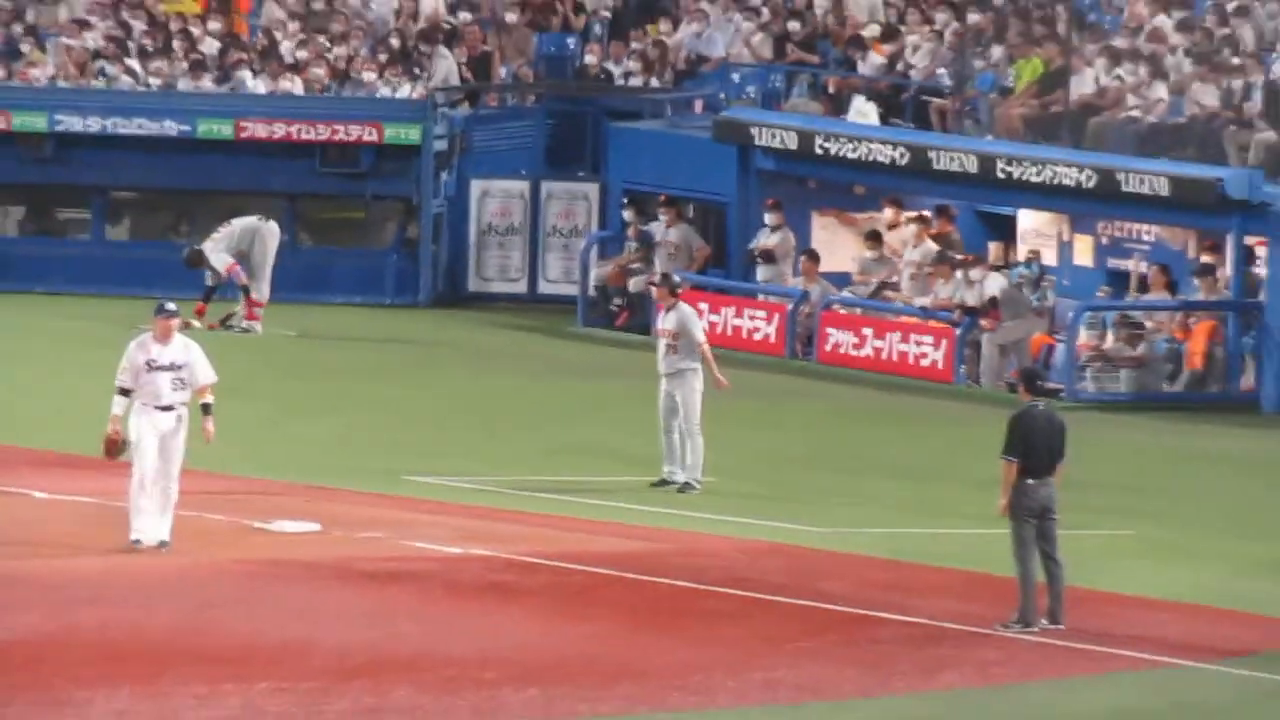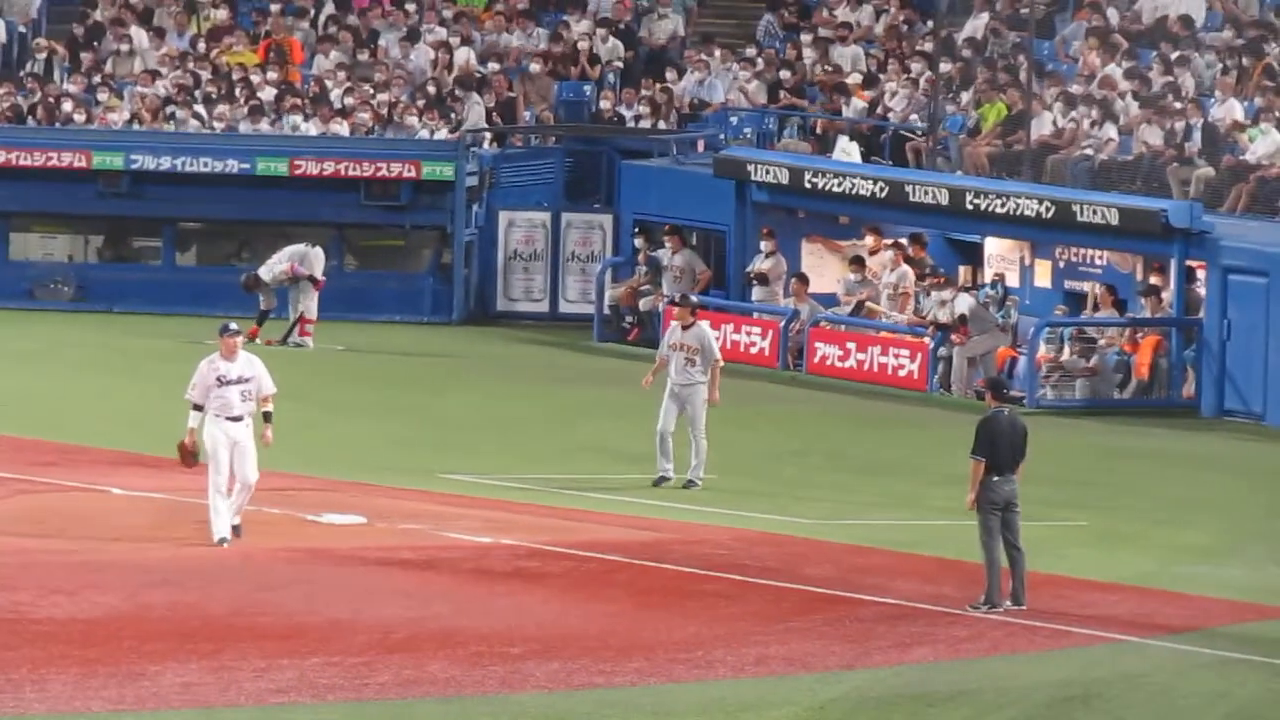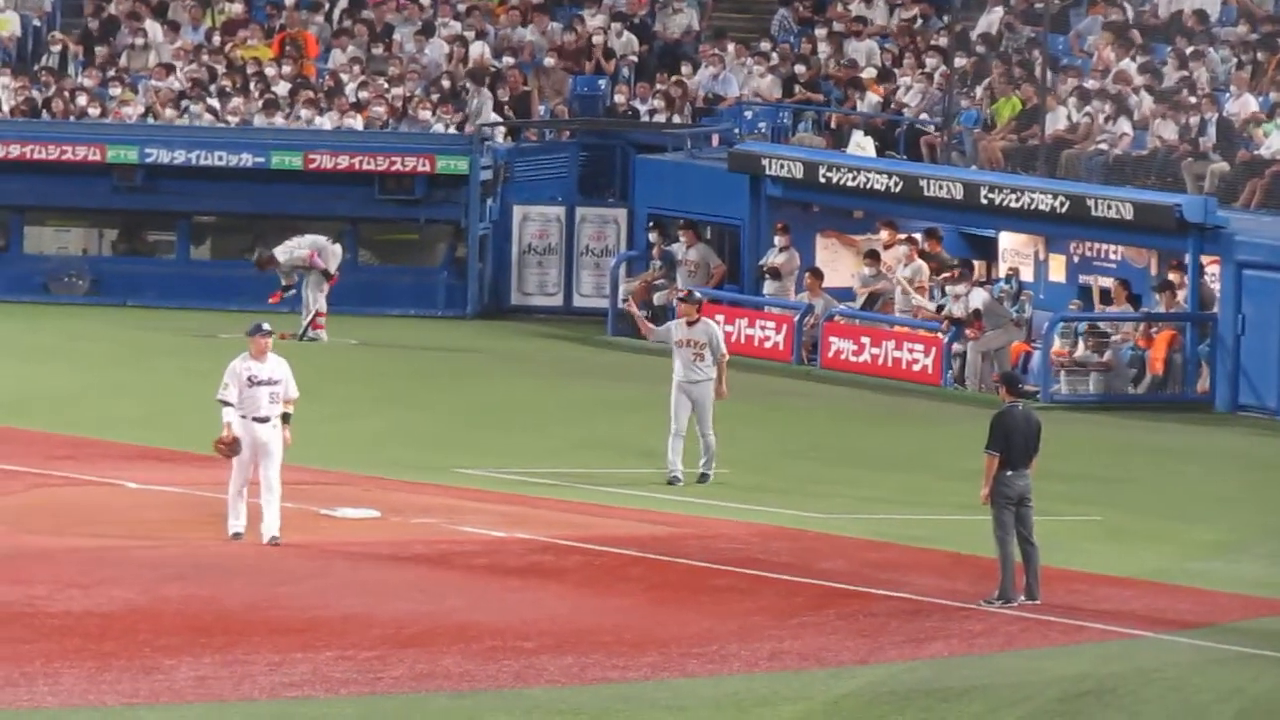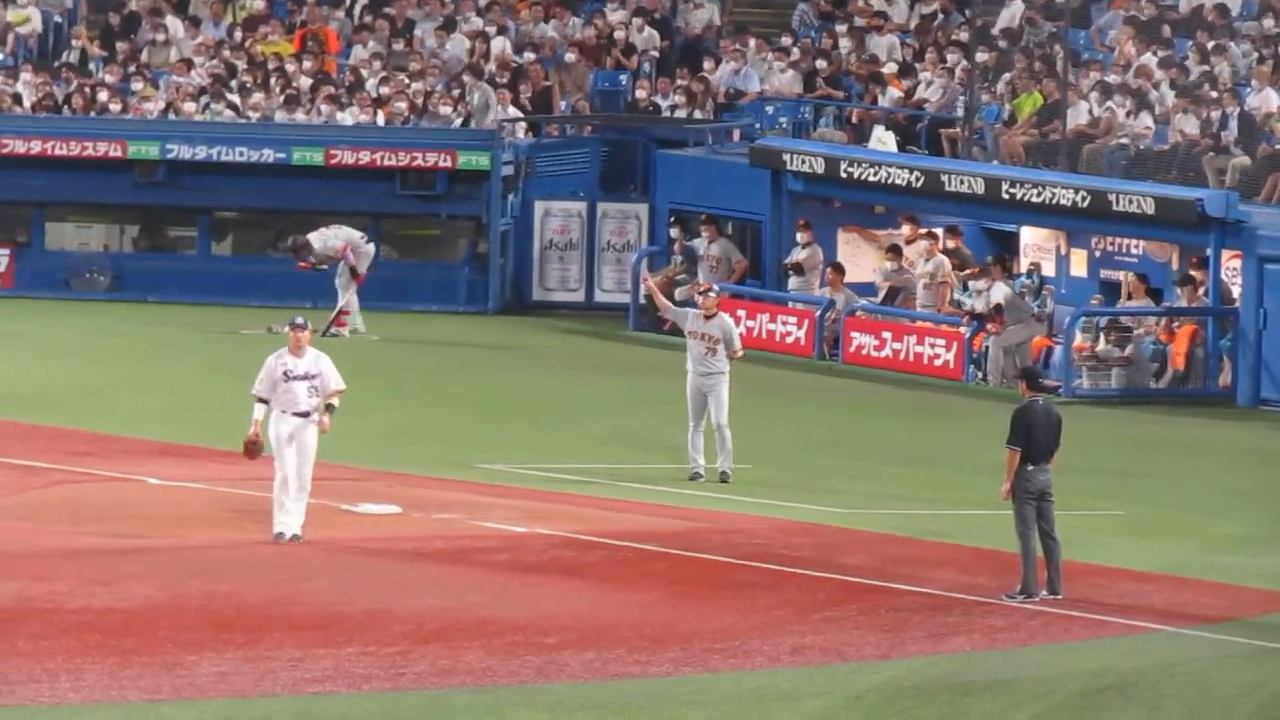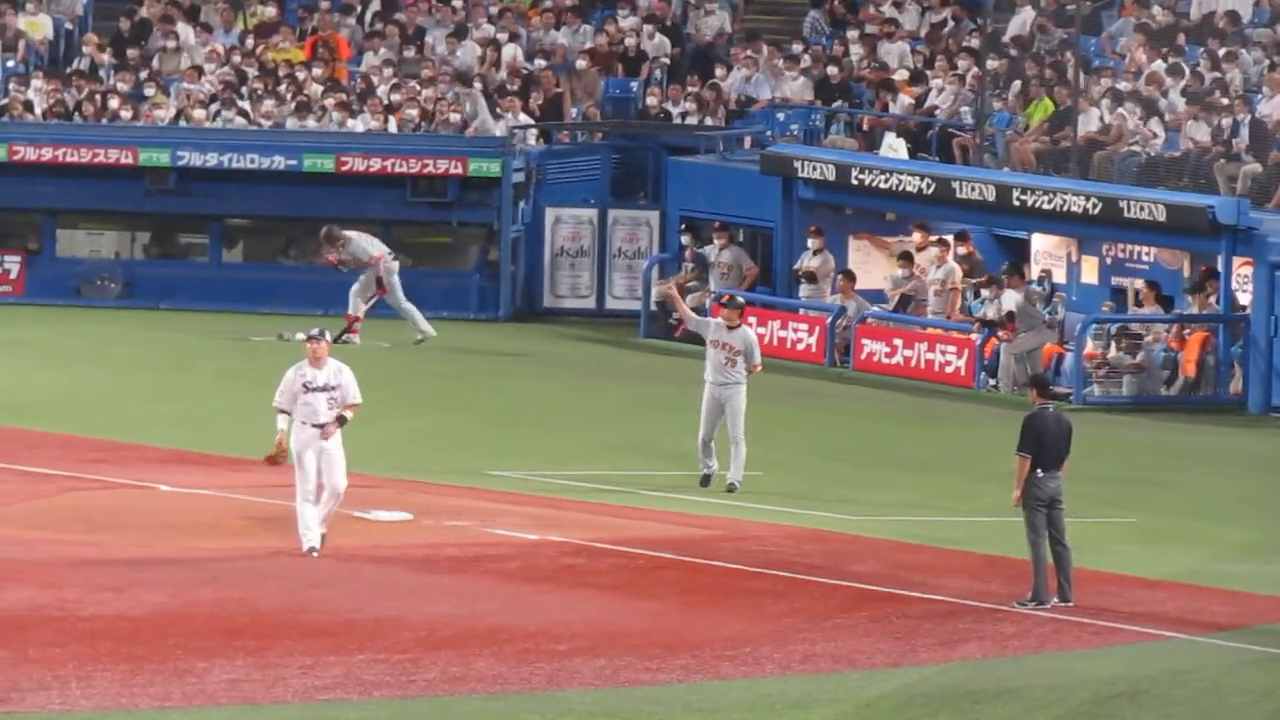
dt=0.4s
person 1, frame 1
left shoulder: (1021, 418)
right shoulder: (1056, 419)
left elbow: (1012, 461)
right elbow: (1059, 460)
left wrist: (1004, 496)
left hip: (1025, 490)
right hip: (1048, 490)
left knee: (1025, 556)
right knee: (1051, 555)
left ankle: (1027, 618)
right ankle: (1055, 616)
person 1, frame 2
left shoulder: (988, 422)
right shoulder: (1019, 423)
left elbow: (979, 460)
right elbow: (1020, 460)
left wrist: (972, 491)
left hip: (991, 486)
right hip: (1011, 486)
left knee: (991, 545)
right knee: (1014, 543)
left ankle: (993, 600)
right ankle: (1018, 598)
person 1, frame 3
left shoulder: (1002, 417)
right shoulder: (1033, 418)
left elbow: (993, 455)
right elbow: (1033, 454)
left wrist: (986, 486)
left hip: (1004, 480)
right hip: (1025, 481)
left knee: (1005, 539)
right knee: (1027, 538)
left ankle: (1007, 595)
right ankle: (1032, 592)
person 1, frame 4
left shoulder: (1023, 411)
right shoulder: (1053, 412)
left elbow: (1015, 450)
right elbow: (1055, 448)
left wrist: (1007, 480)
left hip: (1025, 475)
right hip: (1045, 475)
left knee: (1027, 534)
right knee: (1049, 532)
left ankle: (1029, 589)
right ankle: (1054, 587)
person 1, frame 5
left shoulder: (1033, 419)
right shoulder: (1064, 420)
left elbow: (1025, 457)
right elbow: (1065, 456)
left wrist: (1017, 488)
left hip: (1036, 482)
right hip: (1056, 483)
left knee: (1037, 541)
right knee: (1059, 540)
left ankle: (1040, 596)
right ankle: (1065, 594)
person 2, frame 1
left shoulder: (189, 348)
right shoulder: (138, 347)
left elbow: (204, 386)
right elbow: (124, 386)
left wrist: (208, 418)
right wrist: (115, 420)
left hip: (176, 418)
right hip: (144, 416)
left knee: (169, 480)
right knee: (142, 474)
left ankle: (161, 534)
right ankle: (138, 533)
person 2, frame 2
left shoulder: (253, 362)
right shoulder: (208, 365)
left elbow: (266, 396)
right elbow: (197, 401)
left wrist: (268, 425)
right wrist: (191, 432)
left hip: (244, 426)
right hip: (217, 426)
left knee: (248, 478)
right knee: (219, 480)
left ankle: (233, 516)
right ankle: (221, 532)
person 2, frame 3
left shoulder: (281, 364)
right shoulder: (238, 365)
left elbow: (289, 399)
right elbow: (227, 400)
left wrist: (286, 427)
right wrist: (227, 427)
left hip: (272, 427)
right hip: (244, 426)
left knee: (271, 481)
right knee: (240, 480)
left ankle: (271, 532)
right ankle: (236, 526)
person 2, frame 4
left shoulder: (321, 359)
right shoulder: (275, 360)
left elbow: (334, 392)
right elbow: (262, 395)
left wrist: (327, 414)
right wrist: (256, 423)
left hip: (309, 423)
right hip: (283, 421)
left knee: (303, 479)
right knee: (285, 473)
left ankle: (294, 527)
right ankle: (280, 526)
person 2, frame 5
left shoulder: (341, 371)
right shoulder: (295, 372)
left elbow: (351, 405)
right elbow: (284, 406)
left wrist: (336, 425)
right wrist: (281, 432)
left hip: (330, 435)
right hip: (303, 434)
left knee: (337, 486)
right knee: (306, 489)
left ankle: (319, 524)
right ankle: (310, 540)
person 3, frame 1
left shoulder: (684, 313)
right shoulder: (663, 314)
left elbow: (701, 345)
left wrist: (715, 374)
left hip: (686, 376)
right hip: (667, 378)
left knee: (690, 429)
right knee: (668, 429)
left ankle: (692, 479)
right ankle: (673, 474)
person 3, frame 2
left shoulder: (704, 332)
right shoulder: (672, 330)
left elbow: (716, 363)
right elbow: (664, 358)
left wrist: (714, 390)
right wrist: (651, 374)
left hip: (696, 388)
right hip: (674, 387)
left knee: (697, 434)
right knee: (663, 430)
left ankle: (695, 477)
right ankle: (665, 471)
person 3, frame 3
left shoulder: (710, 328)
right shoulder: (674, 326)
left elbow: (722, 357)
right elbow: (652, 333)
left wrist: (721, 383)
right wrist: (637, 314)
left hip: (704, 385)
right hip: (680, 385)
left knee: (705, 431)
right knee: (677, 430)
left ankle: (707, 470)
right ankle: (675, 473)
person 3, frame 4
left shoulder: (725, 323)
right shoulder: (689, 317)
left elbow: (736, 352)
left wrist: (720, 365)
left hip: (717, 379)
right hip: (694, 378)
left knee: (720, 424)
right knee: (695, 426)
left ankle: (725, 468)
right ankle: (697, 469)
person 3, frame 5
left shoulder: (748, 336)
right shoulder: (712, 326)
left elbow: (756, 366)
left wrist: (737, 372)
left hip: (735, 390)
right hip: (712, 388)
left knee: (736, 436)
right knee: (705, 436)
right ankle: (708, 469)
